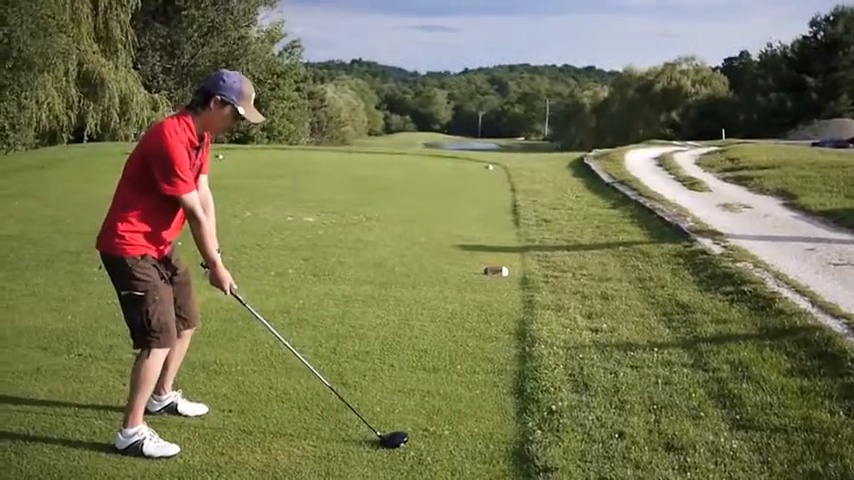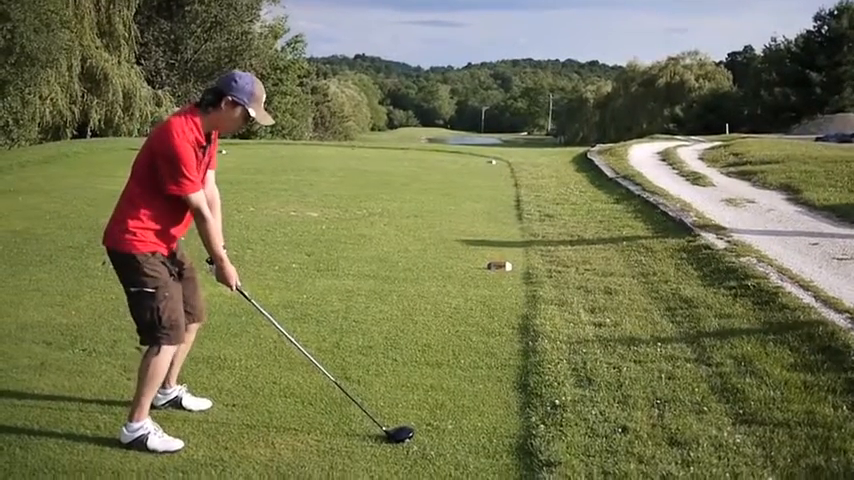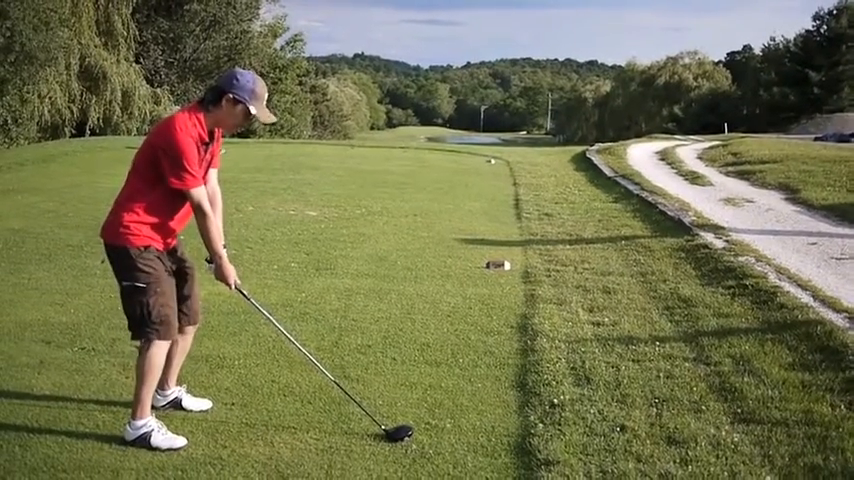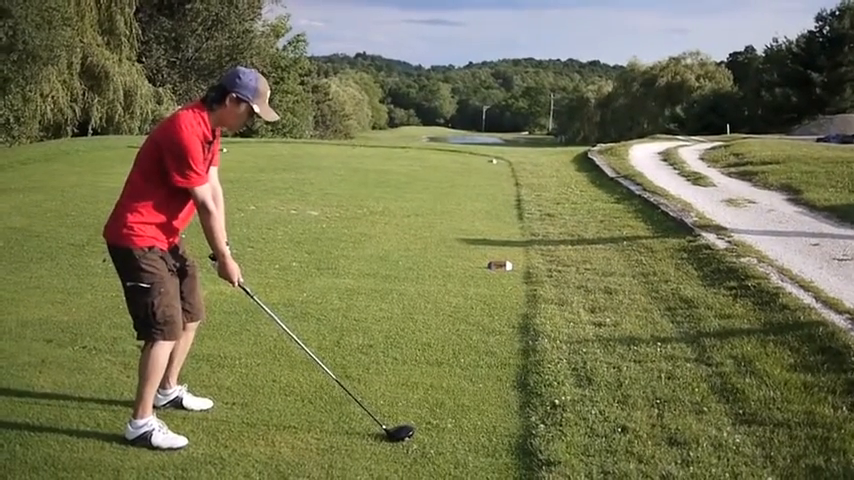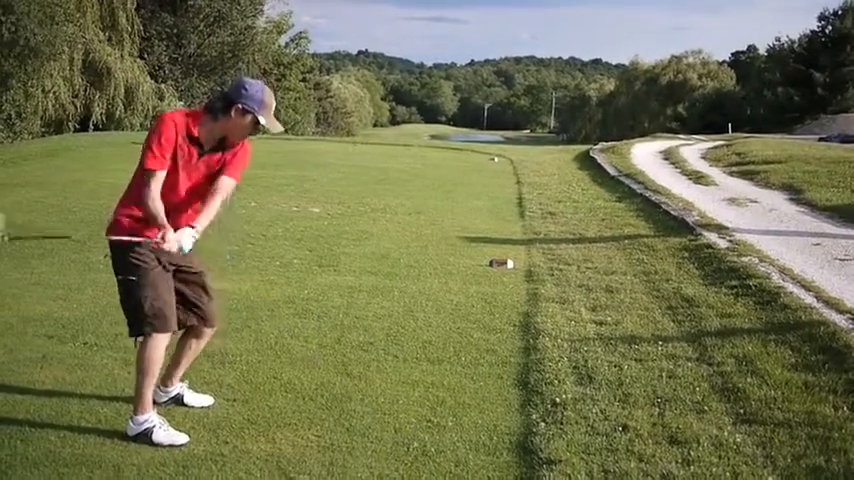
dt=1s
person 1, frame 1
left shoulder: (200, 134)
right shoulder: (171, 139)
left elbow: (205, 197)
right elbow: (194, 213)
left wrist: (216, 256)
right wrist: (215, 267)
left hip: (157, 244)
right hip: (130, 247)
left knee: (185, 320)
right knee: (159, 336)
left ankle: (162, 396)
right ankle: (132, 431)
person 1, frame 2
left shoulder: (207, 130)
right shoulder: (178, 137)
left elbow: (210, 191)
right elbow: (200, 209)
left wrist: (221, 251)
right wrist: (222, 262)
left hip: (163, 239)
right hip: (136, 242)
left knee: (191, 315)
right knee: (168, 332)
left ankle: (167, 390)
right ankle: (137, 425)
person 1, frame 3
left shoulder: (212, 129)
right shoulder: (181, 133)
left elbow: (213, 191)
right elbow: (200, 206)
left wrist: (221, 251)
right wrist: (220, 260)
left hip: (163, 236)
right hip: (134, 237)
left knee: (188, 317)
right knee: (160, 329)
left ankle: (167, 391)
right ankle: (140, 423)
person 1, frame 4
left shoulder: (210, 127)
right shoulder: (185, 131)
left elbow: (215, 190)
right elbow: (205, 204)
left wrist: (224, 249)
right wrist: (224, 258)
left hip: (165, 236)
right hip: (138, 238)
left knee: (190, 314)
right knee: (165, 327)
left ankle: (168, 390)
right ankle: (141, 422)
person 1, frame 5
left shoulder: (237, 147)
right shoulder: (171, 125)
left elbow: (218, 196)
right elbow: (150, 193)
left wrist: (189, 233)
right wrist: (166, 229)
left hip: (178, 240)
right hip: (137, 235)
left knee: (204, 320)
right knee: (159, 324)
left ankle: (169, 386)
right ankle: (142, 418)
